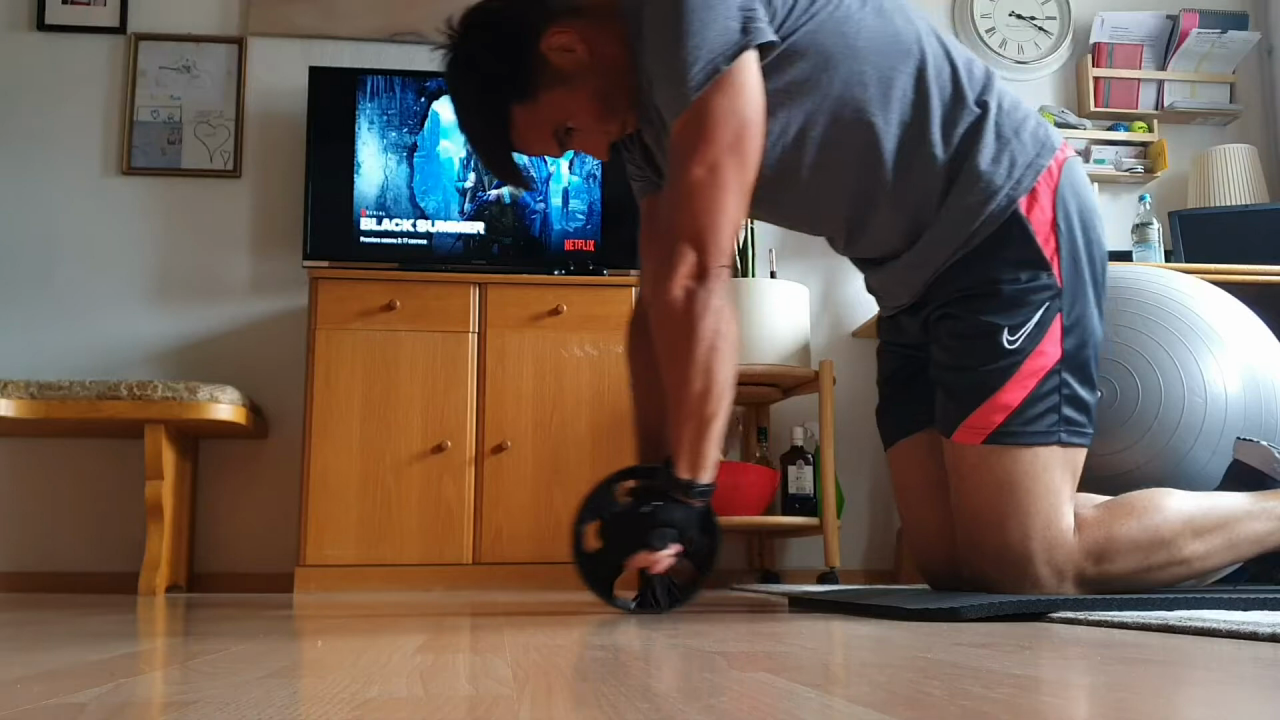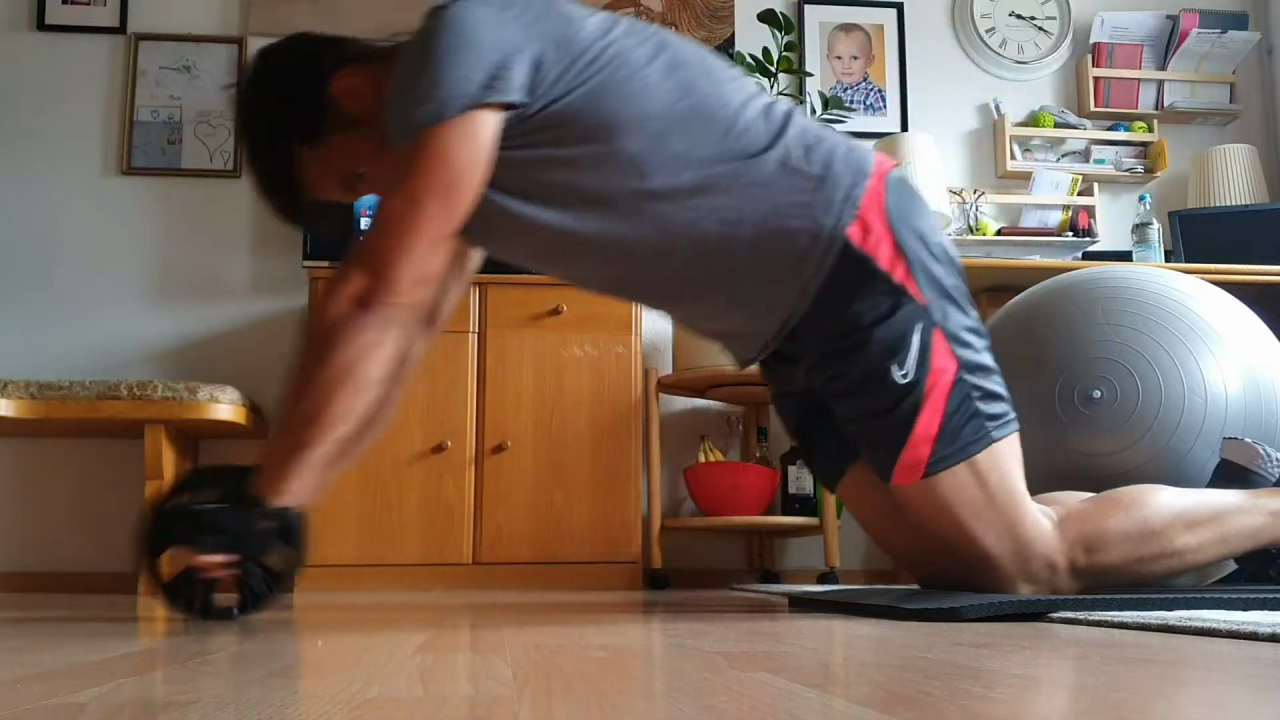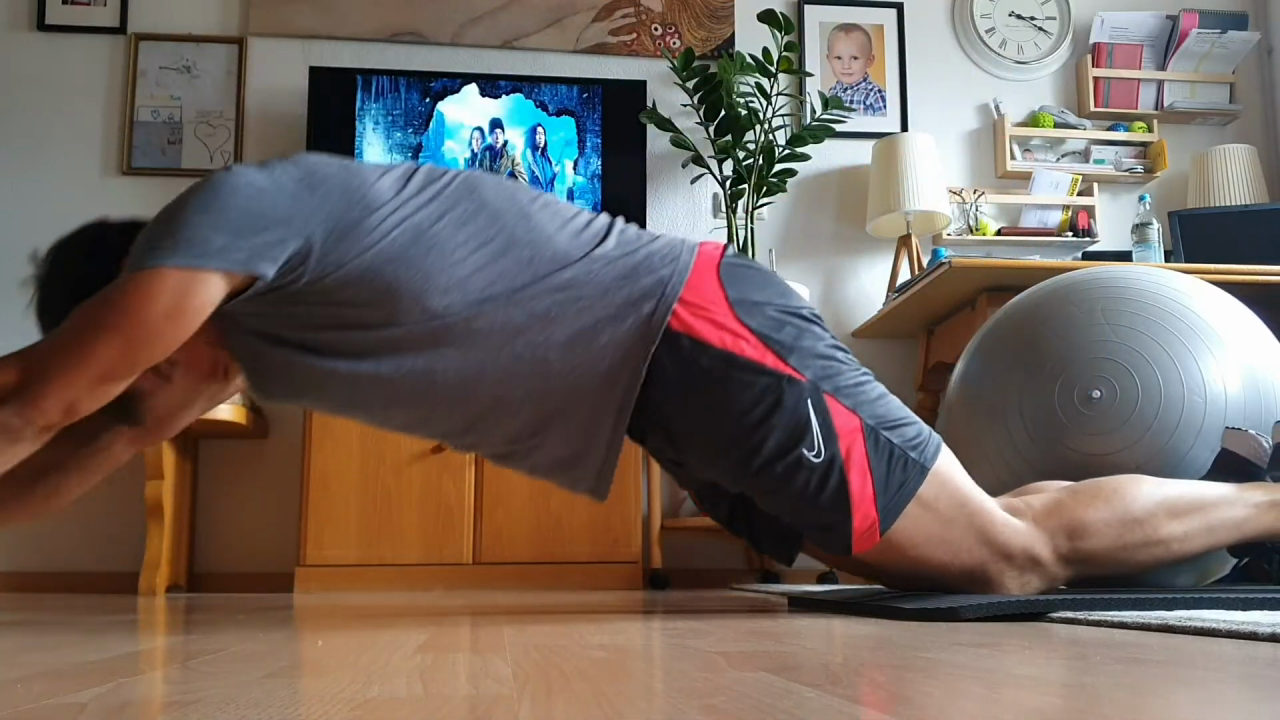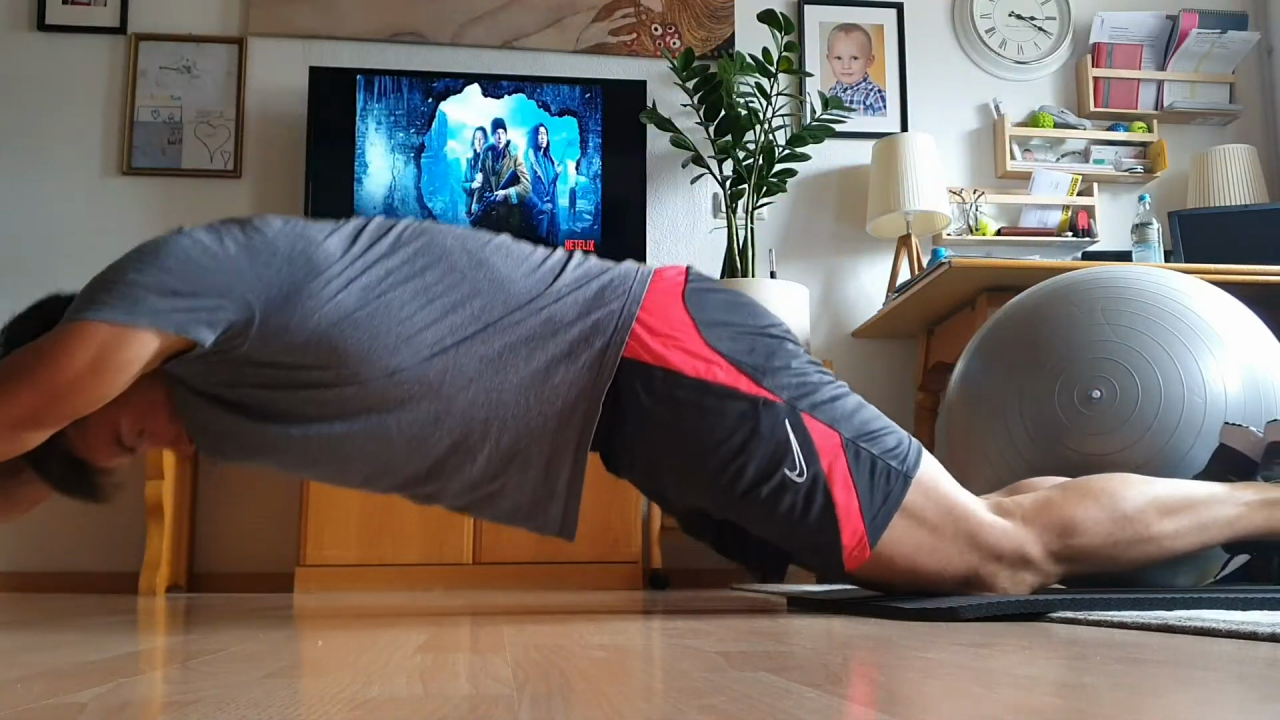
dt=0.7s
person 1, frame 1
right shoulder: (651, 115)
left elbow: (698, 272)
right elbow: (659, 306)
left wrist: (686, 495)
left hip: (1014, 223)
right hip: (921, 276)
left knee: (1026, 567)
right knee: (949, 565)
person 1, frame 2
right shoulder: (461, 157)
left elbow: (372, 303)
right elbow: (401, 337)
left wrist: (262, 507)
right wrist: (274, 504)
left hip: (858, 258)
right hip: (799, 320)
left knee: (1027, 562)
right knee: (954, 564)
person 1, frame 3
left shoulder: (234, 207)
right shoulder: (252, 310)
right elbow: (103, 439)
left hip: (702, 338)
right hip: (687, 374)
left knee: (1013, 551)
right knee: (988, 545)
person 1, frame 4
left shoulder: (184, 275)
right shoulder: (205, 371)
left hip: (666, 360)
right hip: (652, 401)
left knee: (1002, 552)
right knee: (982, 540)
